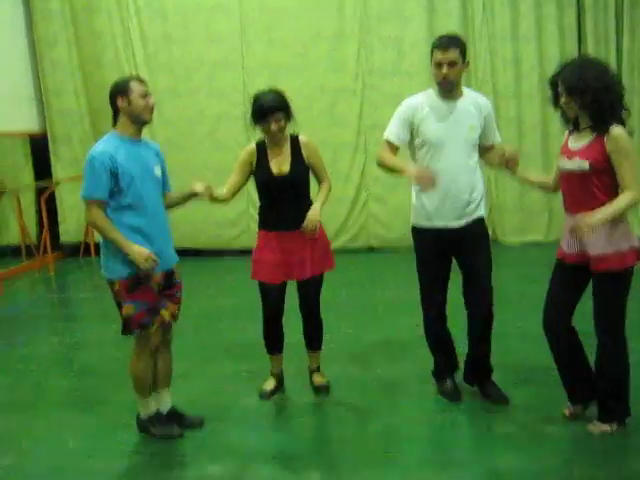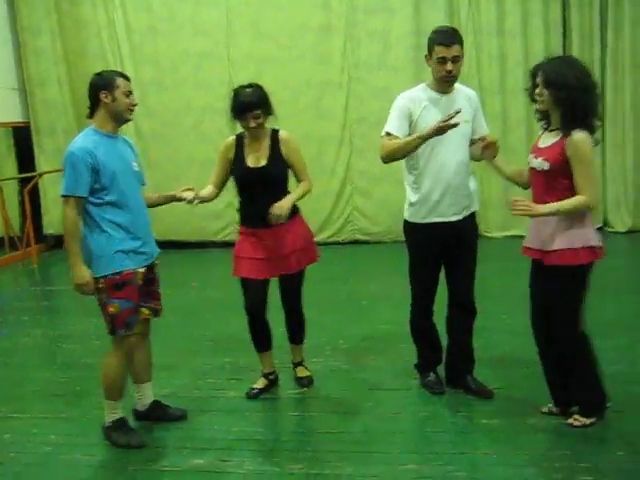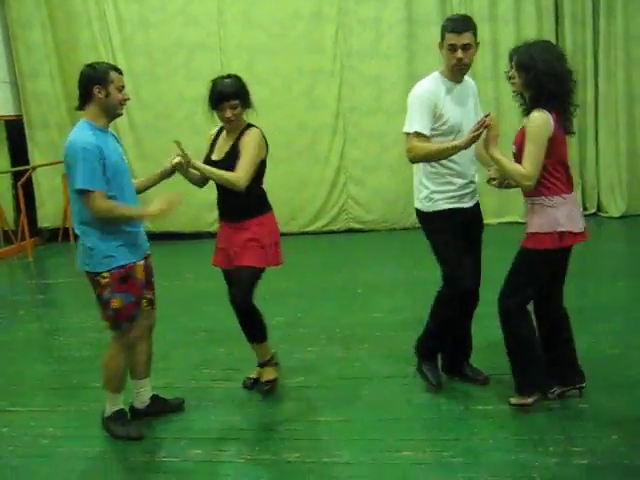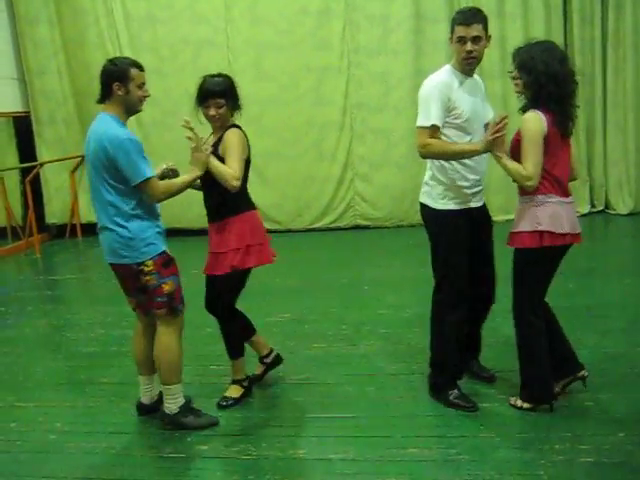
dt=0.4s
person 1, frame 1
left shoulder: (480, 105)
right shoulder: (413, 107)
left elbow: (488, 151)
right elbow: (384, 153)
left wrist: (504, 157)
right wrist: (408, 168)
left hip: (471, 220)
right hip: (429, 224)
left knee: (481, 300)
right knee: (433, 305)
left ankle: (478, 372)
right ankle: (445, 372)
person 1, frame 2
left shoulder: (470, 98)
right shoulder: (409, 101)
right elbow: (386, 153)
left wrist: (485, 151)
right wrist: (427, 132)
left hip: (464, 216)
right hip: (423, 219)
left knee: (464, 299)
right knee: (423, 300)
left ankle: (460, 370)
right ankle: (428, 366)
person 1, frame 3
left shoulder: (470, 86)
right shoulder: (426, 92)
right elbow: (414, 151)
left wrist: (491, 167)
right wrist: (462, 143)
left hip: (469, 203)
right hip: (438, 206)
left knee: (470, 289)
right knee: (459, 282)
left ankle: (457, 359)
right ankle: (427, 349)
person 1, frame 4
left shoulder: (477, 84)
right shoulder: (437, 85)
right elbow: (425, 145)
right wrist: (477, 148)
left hip: (474, 203)
right hip: (445, 206)
left knee: (483, 288)
right knee: (452, 292)
left ankle: (466, 356)
right ankle: (442, 380)
person 2, frame 1
left shoulder: (153, 151)
right shoulder: (103, 155)
right elbow: (94, 213)
left wrist: (188, 196)
right wrist: (129, 248)
left hip: (165, 262)
right hip: (129, 269)
left knee: (164, 337)
right knee: (146, 341)
left ankle: (164, 408)
right ankle: (146, 414)
person 2, frame 2
left shoulder: (125, 144)
right shoulder: (82, 150)
right elbow: (71, 211)
left wrist: (172, 196)
right wrist: (77, 265)
left hip: (144, 255)
right hip: (113, 263)
left knee: (142, 332)
right knee: (124, 341)
left ankle: (145, 402)
right ankle: (113, 419)
person 2, frame 3
left shoulder: (108, 137)
right shoulder: (83, 143)
right elbow: (97, 205)
left wrist: (162, 174)
right wrist: (148, 211)
left hip: (133, 251)
right hip: (109, 258)
left knee: (144, 325)
right knee: (125, 335)
left ankle: (143, 400)
right ankle: (113, 411)
person 2, frame 4
left shoulder: (104, 129)
right shoulder: (118, 137)
right elbow: (156, 192)
left wrist: (158, 173)
right wrist: (194, 172)
left hip: (124, 244)
right hip: (141, 246)
left knee: (147, 321)
right knee: (171, 321)
left ankle: (149, 397)
right ankle: (174, 408)
person 3, frame 1
right shoulder: (570, 135)
right elbow: (555, 184)
left wrist: (599, 217)
right wrist: (519, 173)
left hip: (610, 242)
right hip: (574, 241)
left knee: (608, 329)
right knee: (554, 320)
right ankle: (582, 395)
person 3, frame 2
left shoulder: (578, 138)
right shoulder: (545, 132)
left elbow: (588, 199)
right elbow: (527, 180)
left wrist: (541, 209)
right wrist: (493, 160)
left hip: (571, 240)
right hip: (543, 240)
left knee: (567, 324)
right knee: (543, 322)
left ankle: (591, 402)
right ankle: (566, 397)
person 3, frame 3
left shoulder: (539, 118)
right shoulder: (546, 115)
left elbow: (528, 177)
left wrist: (494, 151)
right wrist: (507, 178)
left hip: (550, 221)
right hip: (555, 218)
left knee: (511, 301)
right knee: (548, 301)
left ankle: (533, 384)
right ankle: (567, 376)
person 3, frame 4
left shoulder: (533, 119)
right shoulder: (557, 117)
left elbow: (529, 179)
right elbow: (571, 172)
left wrist: (500, 154)
left hip: (540, 221)
right hip: (560, 218)
left knee: (525, 308)
right knee: (534, 301)
left ankle: (537, 391)
right ankle: (566, 367)
person 4, frame 1
left shoulder: (304, 145)
right shoulder: (252, 153)
left elbow: (325, 182)
right elbow: (228, 192)
left wrist: (317, 208)
right wrist: (210, 193)
left hip: (307, 237)
right hip: (272, 240)
left knee: (310, 307)
right knee: (271, 311)
left ankle: (315, 369)
right ankle: (275, 373)
person 4, frame 2
left shoulder: (283, 140)
right shoulder: (230, 146)
left elbow: (306, 181)
right elbow: (215, 188)
left wrist: (288, 201)
right wrist: (197, 195)
left hip: (288, 233)
right hip: (251, 236)
left knee: (292, 302)
right knee: (254, 308)
left ankle: (298, 361)
right ankle: (268, 372)
person 4, frame 3
left shoulder: (253, 135)
right shoulder: (215, 136)
left elbow: (239, 182)
right elbow: (200, 180)
left wrist: (197, 164)
right wrist: (185, 168)
left hip: (256, 228)
right hip: (228, 228)
left knee: (241, 298)
right knee: (238, 300)
left ankle: (269, 359)
right ankle: (263, 361)
person 4, frame 4
left shoulder: (233, 135)
right shoulder: (215, 135)
left elbow: (232, 182)
left hip: (238, 229)
right hip: (224, 230)
left knee: (221, 305)
right knee: (217, 303)
left ankle: (239, 379)
right ankle: (268, 353)
